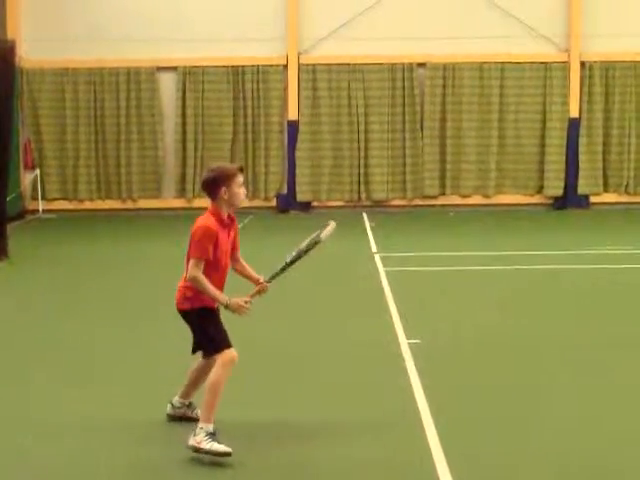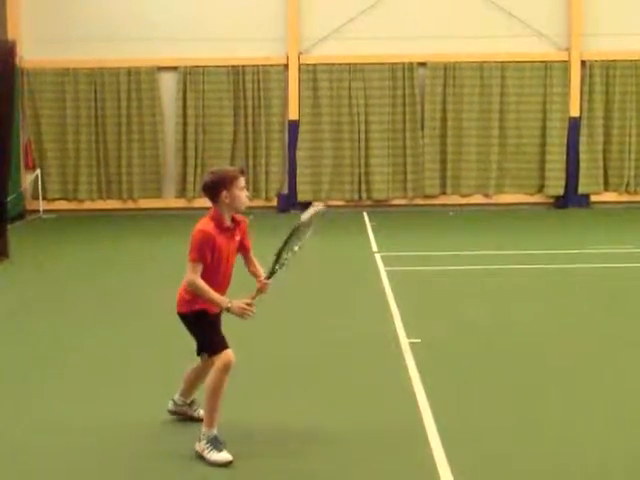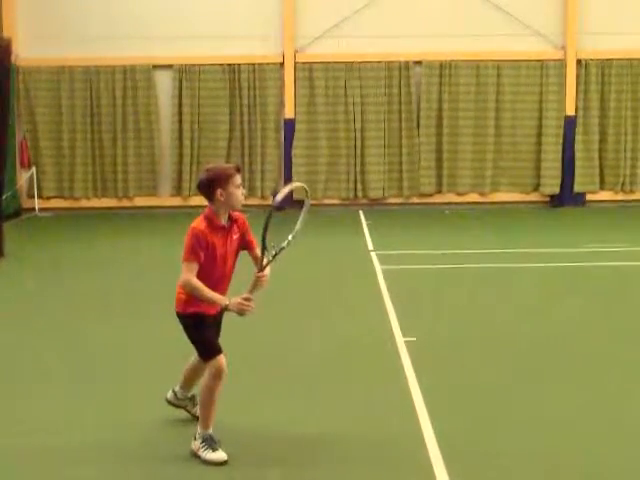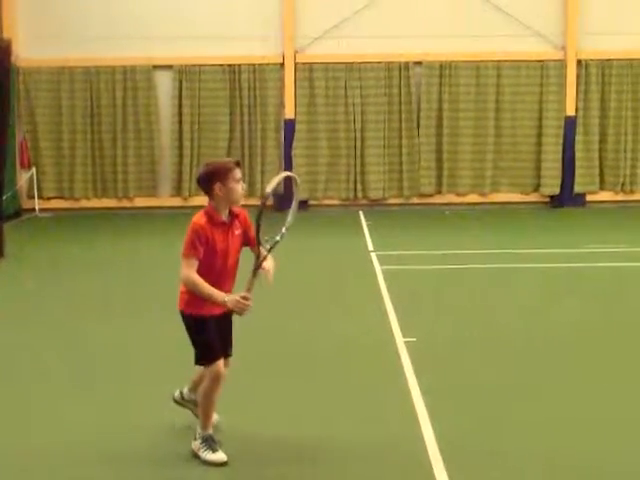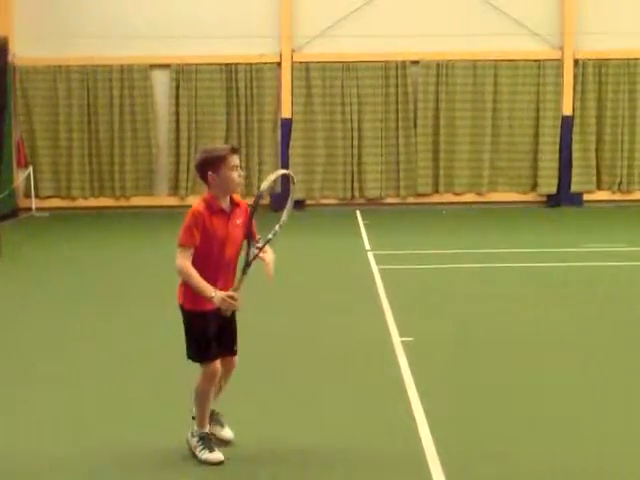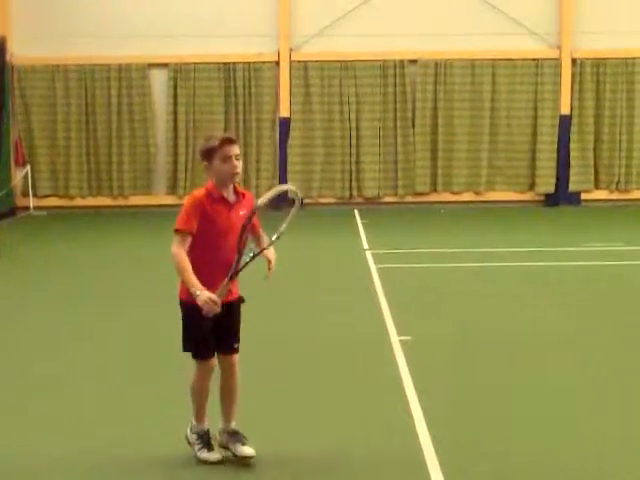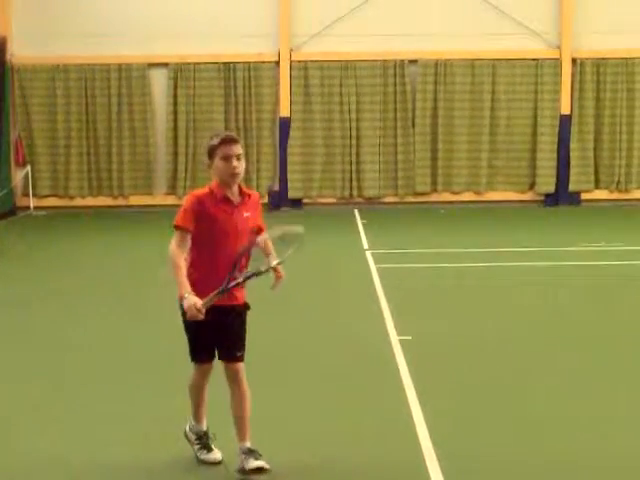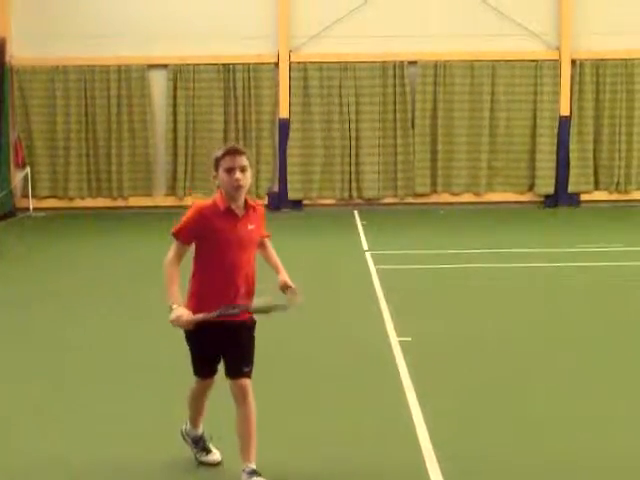
dt=0.3s
person 1, frame 1
left shoulder: (229, 222)
right shoulder: (207, 227)
left elbow: (235, 259)
right elbow: (194, 275)
left wrist: (256, 279)
right wrist: (227, 302)
left hip: (204, 301)
right hip: (195, 301)
left knee: (212, 357)
right knee: (227, 357)
left ankle: (180, 404)
right ankle: (203, 433)
person 1, frame 2
left shoulder: (239, 224)
right shoulder: (205, 232)
left elbow: (249, 258)
right elbow: (192, 280)
left wrist: (261, 277)
right wrist: (229, 304)
left hip: (213, 304)
right hip: (194, 305)
left knee: (210, 358)
right knee: (225, 360)
left ankle: (181, 401)
right ankle: (207, 438)
person 1, frame 3
left shoulder: (238, 222)
right shoulder: (199, 231)
left elbow: (257, 254)
right elbow: (187, 280)
left wrist: (263, 272)
right wrist: (227, 302)
left hip: (215, 304)
right hip: (193, 306)
left knee: (207, 356)
right knee: (218, 366)
left ankle: (180, 394)
right ankle: (203, 437)
person 1, frame 4
left shoulder: (240, 218)
right shoulder: (199, 226)
left elbow: (261, 250)
right elbow: (187, 275)
left wrist: (267, 263)
right wrist: (225, 298)
left hip: (222, 305)
right hip: (198, 308)
left knee: (222, 363)
right knee: (216, 369)
left ankle: (188, 395)
right ankle: (203, 437)
person 1, frame 5
left shoulder: (241, 208)
right shoulder: (198, 213)
left elbow: (258, 242)
right elbow: (182, 264)
left wrist: (267, 255)
right wrist: (212, 294)
left hip: (224, 300)
right hip: (197, 303)
left knee: (229, 362)
right knee: (212, 367)
left ankle: (207, 410)
right ankle: (200, 434)
person 1, frame 6
left shoulder: (245, 199)
right shoulder: (198, 202)
left elbow: (256, 231)
right elbow: (178, 250)
left wrist: (268, 250)
right wrist: (198, 292)
left hip: (229, 296)
right hip: (198, 299)
left knee: (231, 363)
right knee: (205, 365)
left ankle: (229, 430)
right ankle: (198, 430)
person 1, frame 7
left shoulder: (252, 200)
right shoulder: (198, 201)
left elbow: (259, 232)
right elbow: (176, 249)
left wrist: (272, 259)
right wrist: (186, 294)
left hip: (234, 300)
right hip: (200, 302)
left knee: (236, 371)
right knee: (203, 368)
left ankle: (246, 449)
right ankle: (197, 429)
person 1, frame 8
left shoulder: (256, 212)
right shoulder: (202, 213)
right elbow: (173, 258)
left wrist: (280, 273)
right wrist: (176, 305)
left hip: (241, 316)
right hip: (203, 314)
left knee: (242, 388)
right knee: (204, 380)
right ankle: (193, 432)
